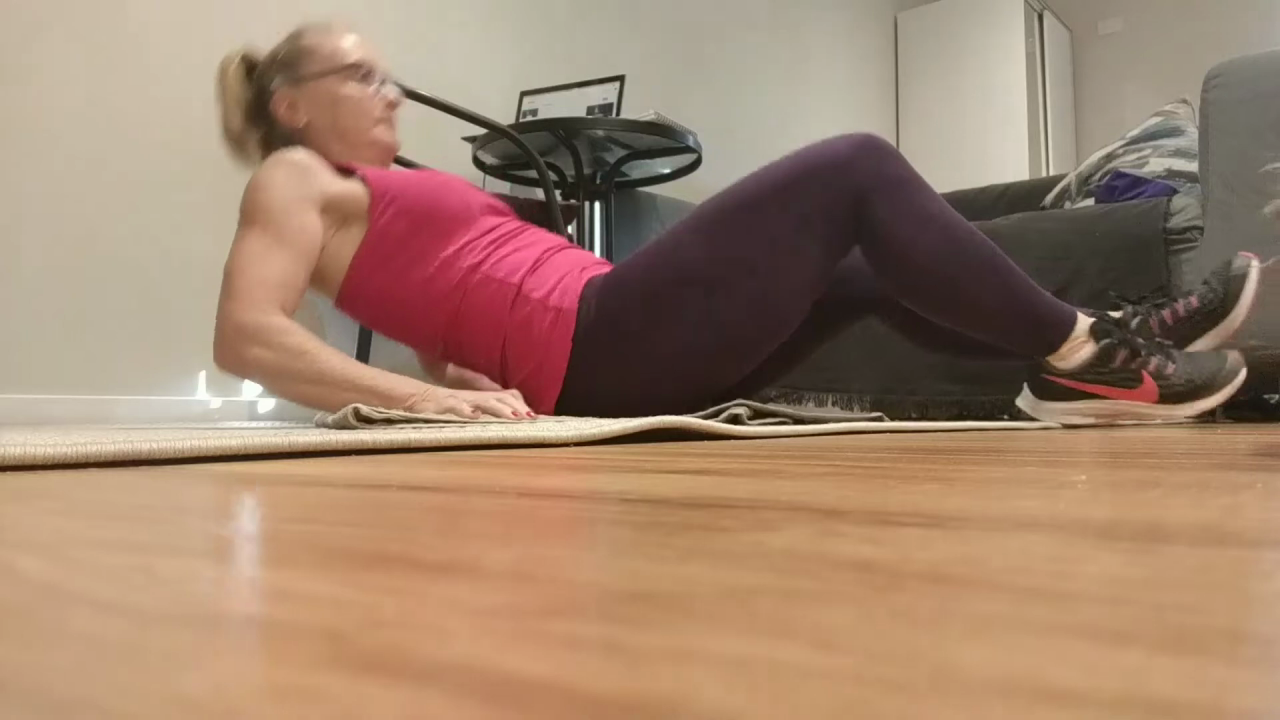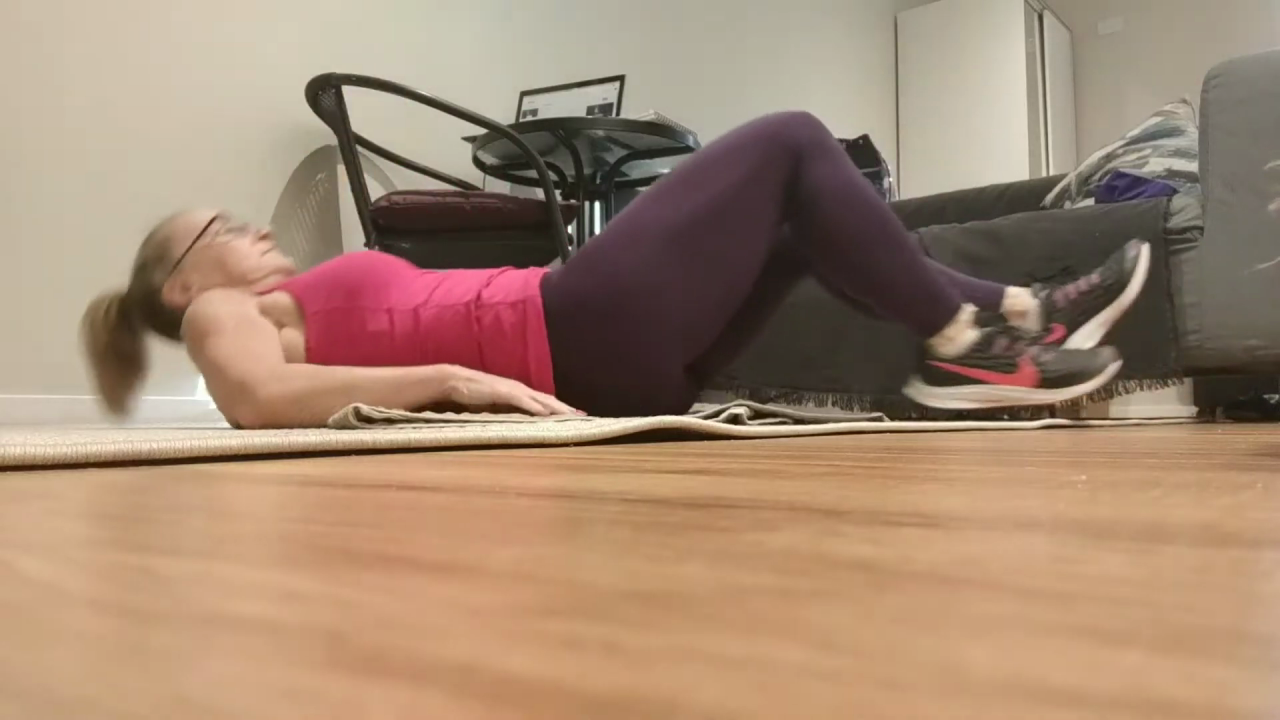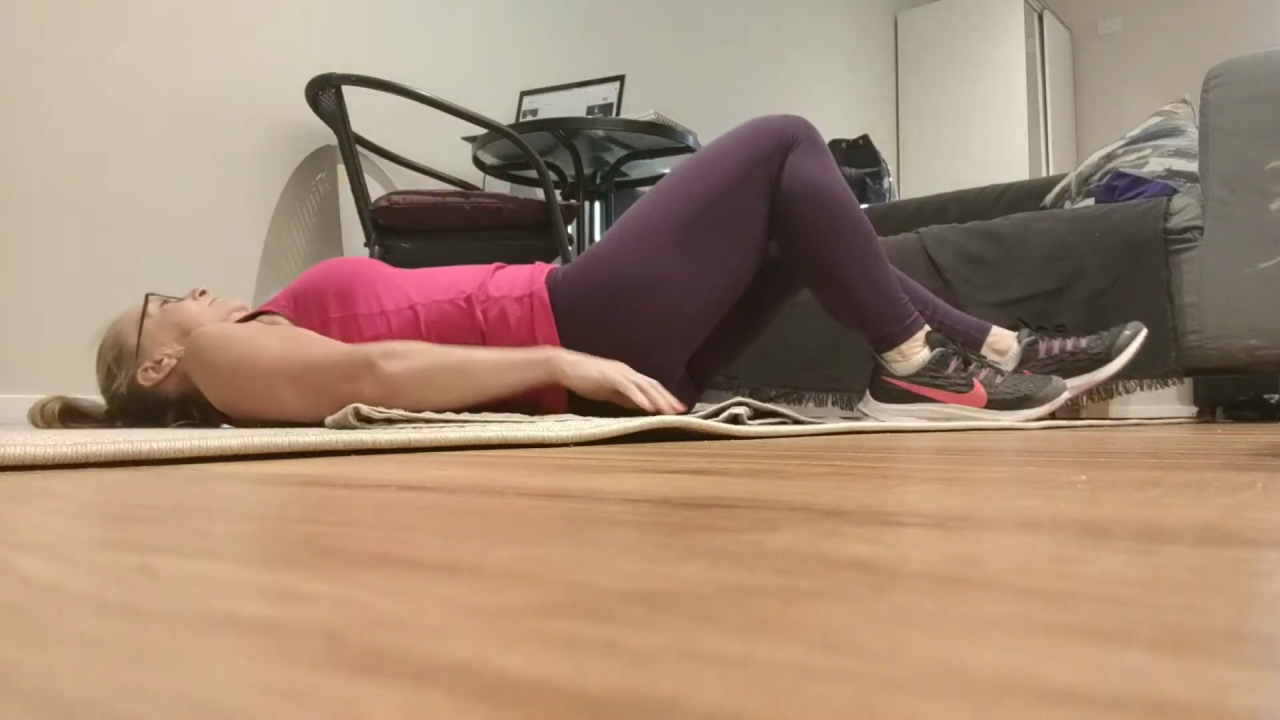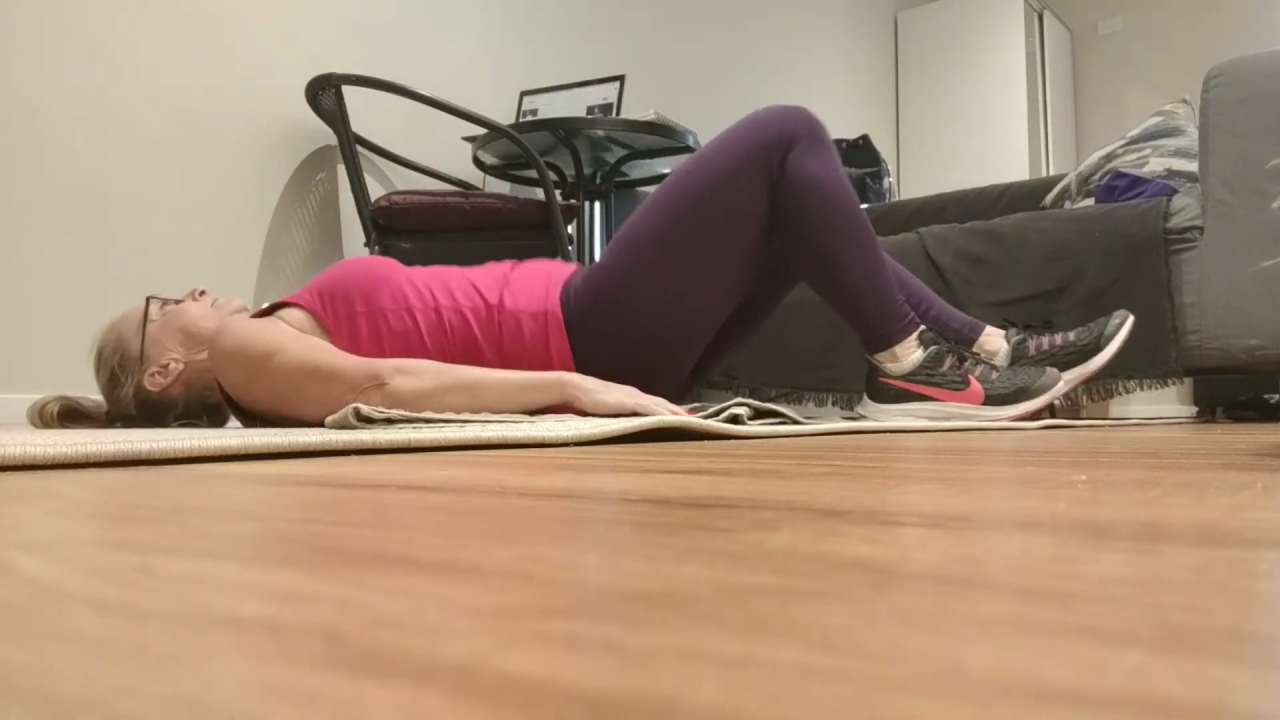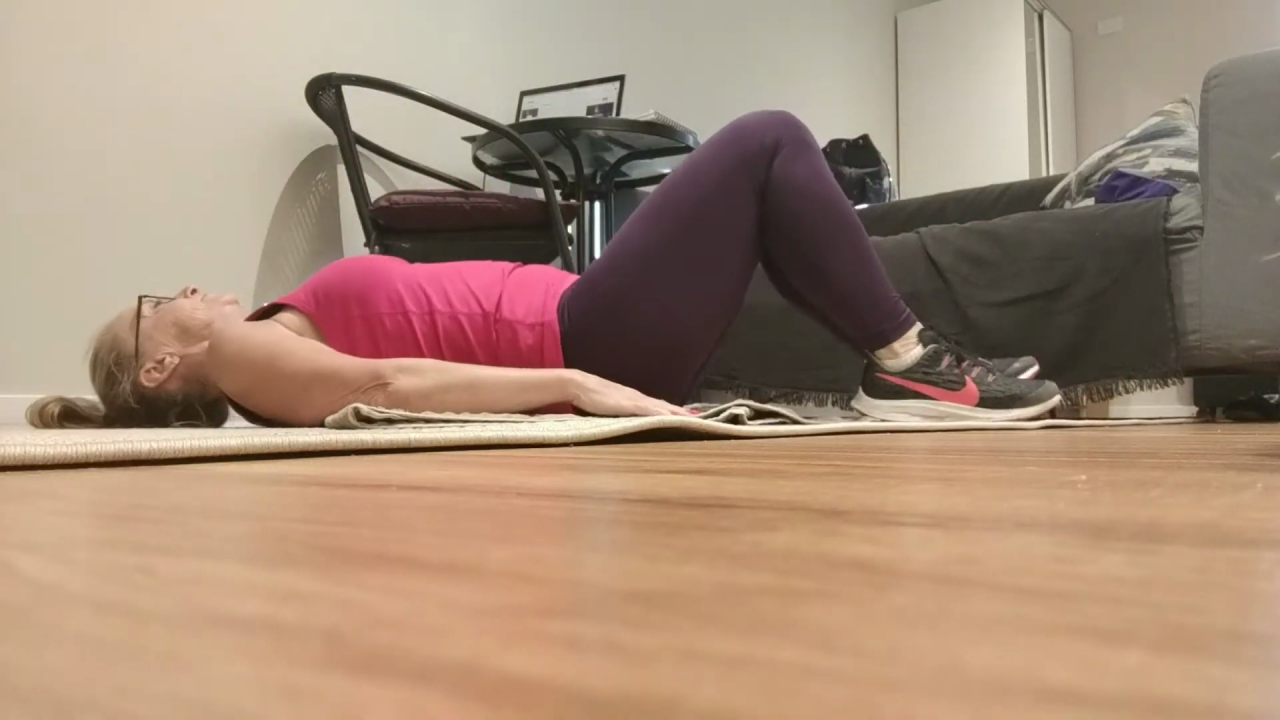
dt=0.4s
person 1, frame 1
left shoulder: (387, 193)
right shoulder: (296, 181)
left elbow: (453, 329)
right elbow: (245, 339)
right wrist: (418, 401)
left hip: (610, 349)
right hip: (597, 358)
left knee: (874, 264)
right knee: (856, 169)
left ankle: (1103, 341)
right ankle: (1081, 364)
person 1, frame 2
left shoulder: (307, 312)
right shoulder: (225, 317)
right elbow: (258, 402)
right wrist: (456, 379)
left hip: (598, 357)
right hip: (580, 339)
left knee: (800, 225)
right knee: (792, 141)
left ankle: (1009, 316)
right ankle: (967, 350)
person 1, frame 3
left shoulder: (270, 342)
right shoulder: (226, 359)
right elbow: (372, 377)
right wrist: (561, 362)
left hip: (600, 347)
right hip: (586, 324)
left knee: (799, 226)
right knee: (785, 142)
left ankle: (998, 350)
right ankle: (915, 368)
person 1, frame 4
left shoulder: (274, 341)
right shoulder: (254, 356)
right elbow: (391, 386)
right wrist: (576, 389)
left hip: (599, 343)
right hip: (592, 339)
left knee: (802, 213)
right knee: (787, 136)
left ankle: (991, 351)
right ankle: (909, 368)
person 1, frame 5
left shoulder: (270, 336)
right shoulder: (247, 359)
right elbow: (391, 384)
right wrist: (571, 386)
left hip: (580, 330)
right hip: (590, 342)
left knee: (765, 187)
right knee: (771, 141)
left ankle: (912, 358)
right ankle: (907, 367)
